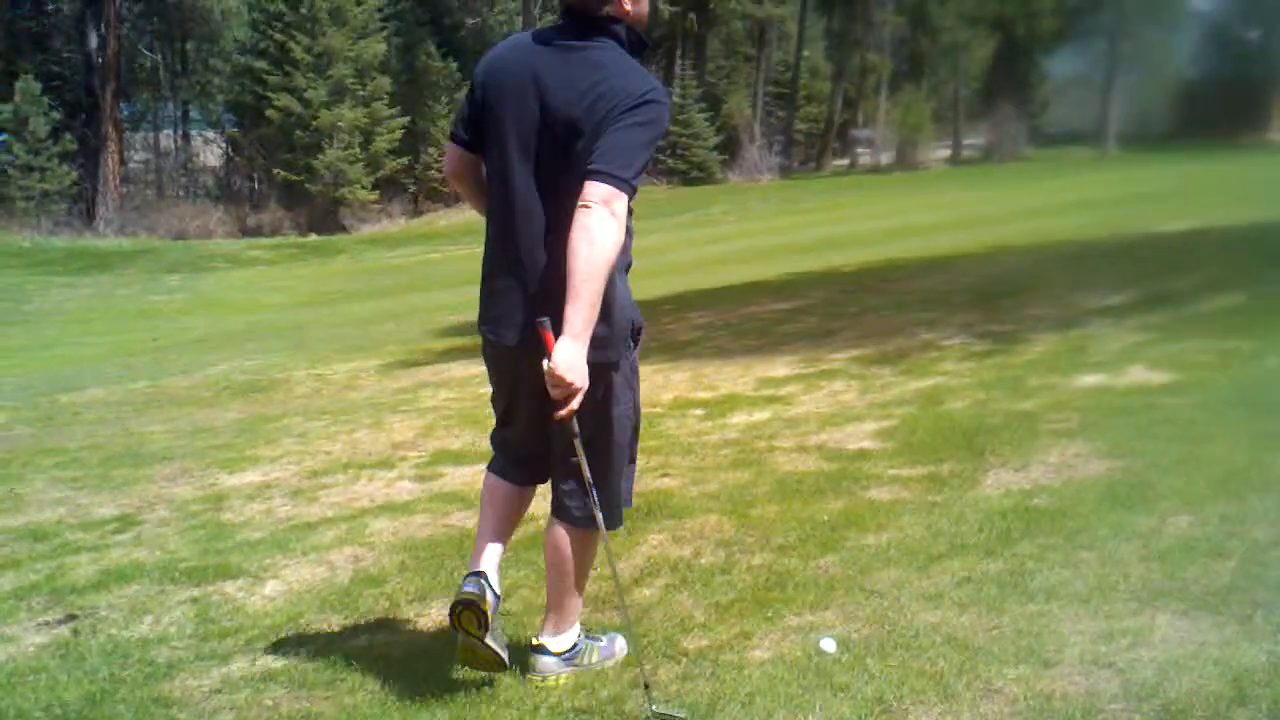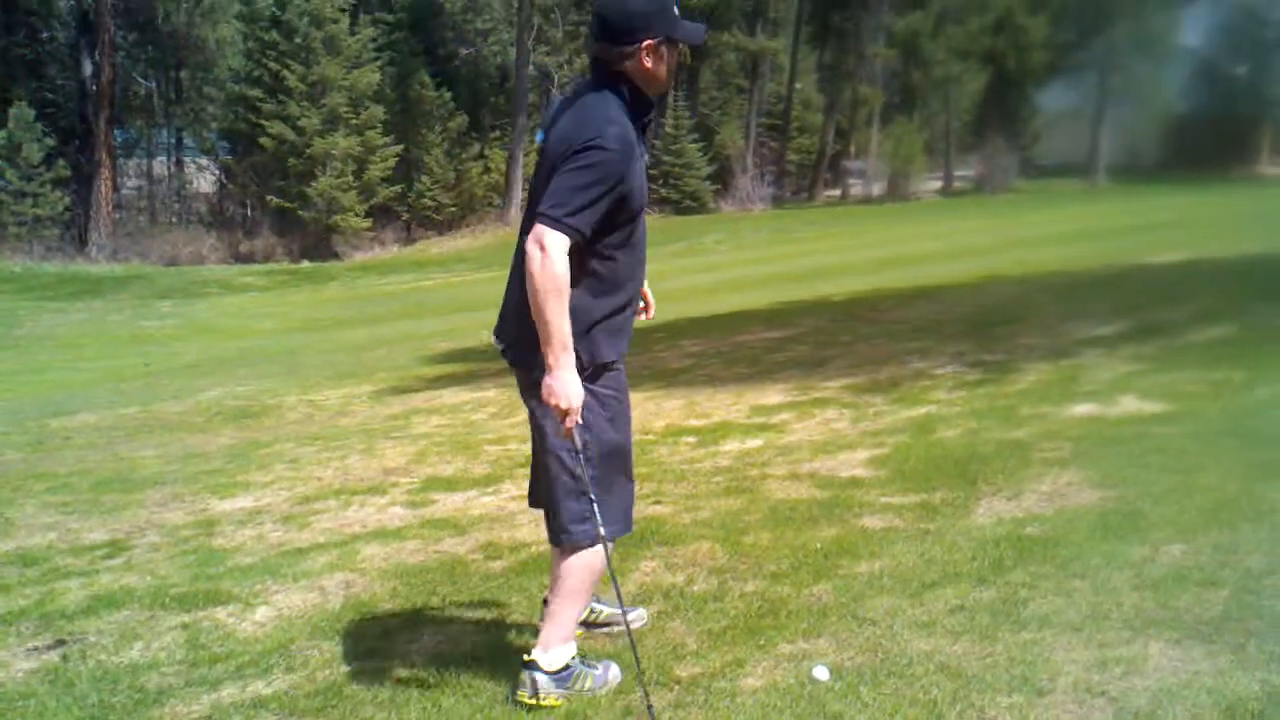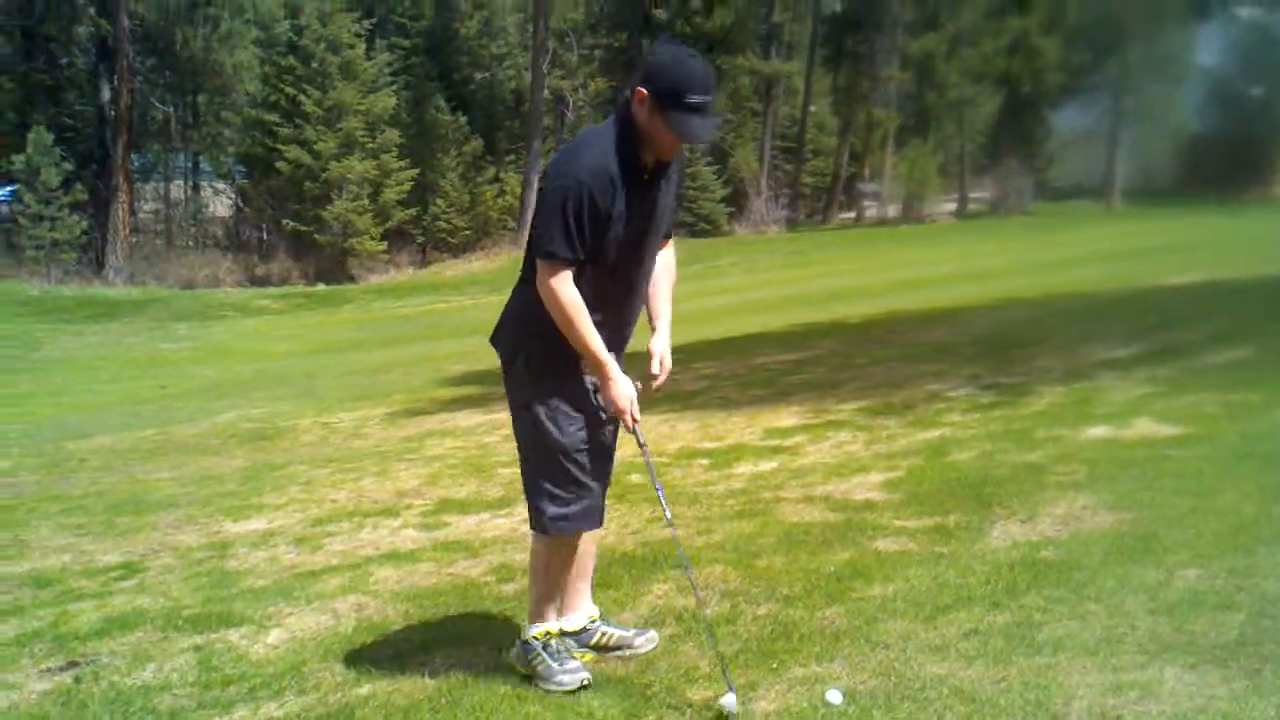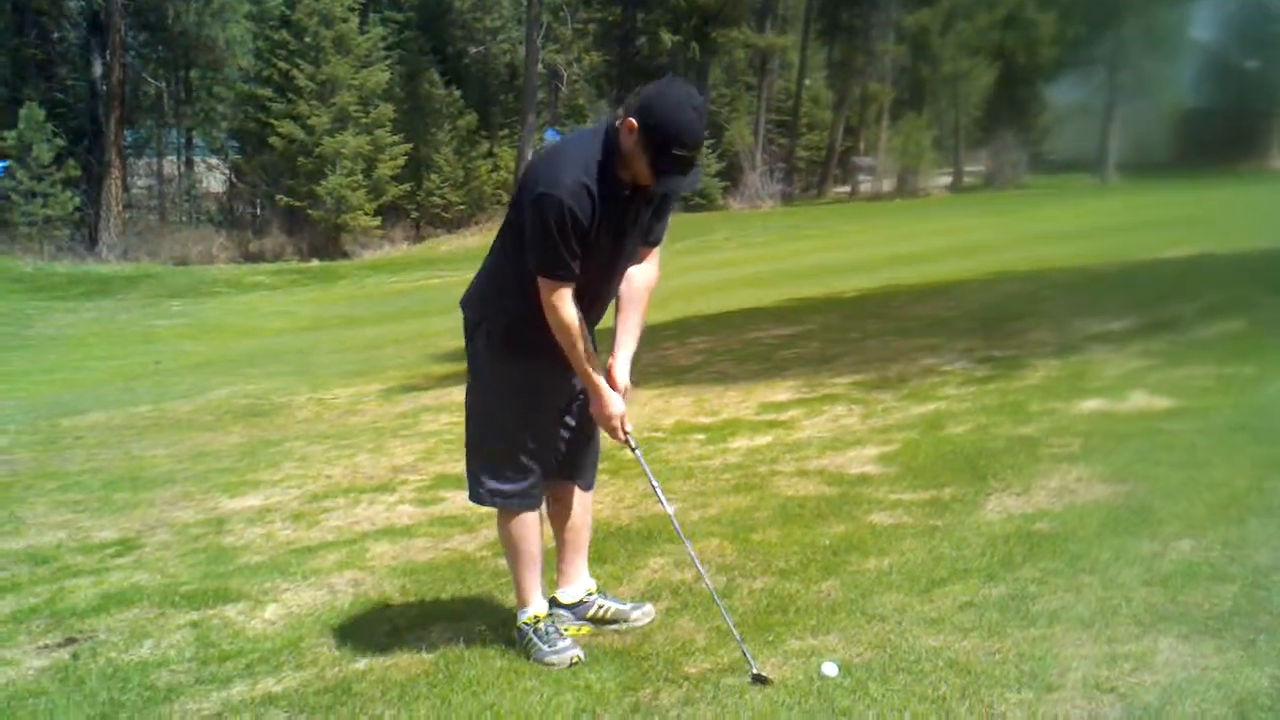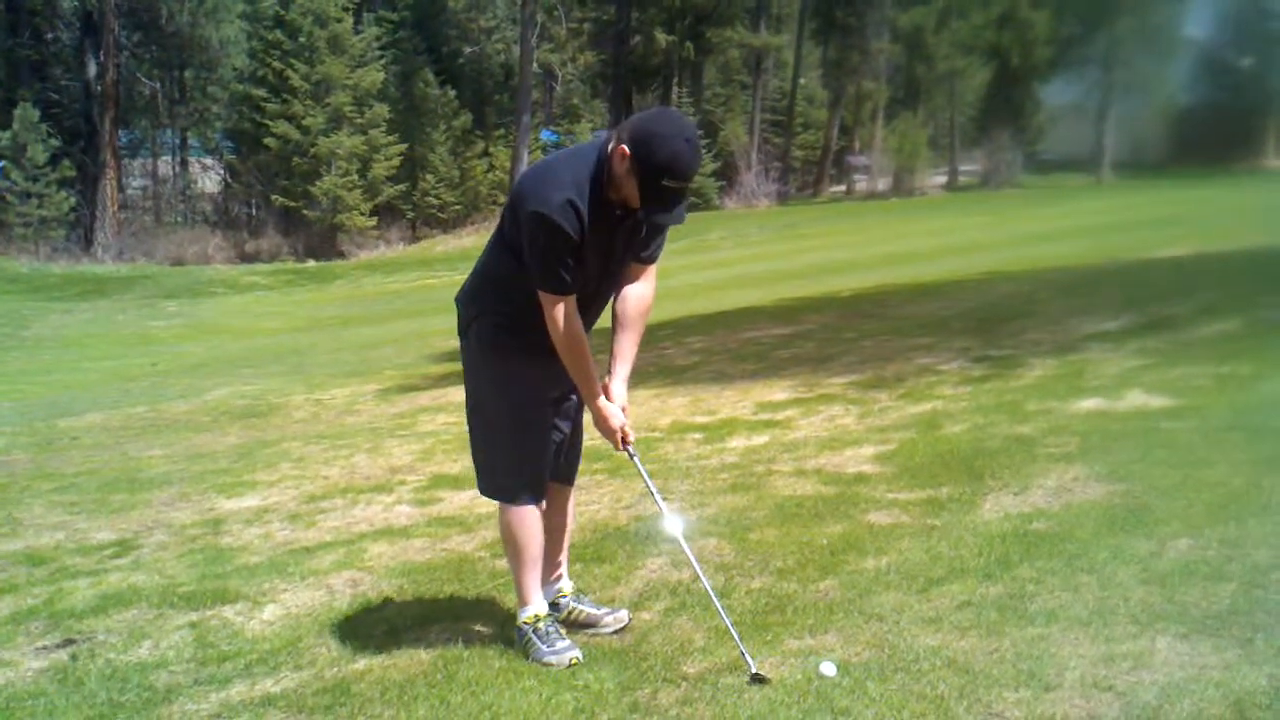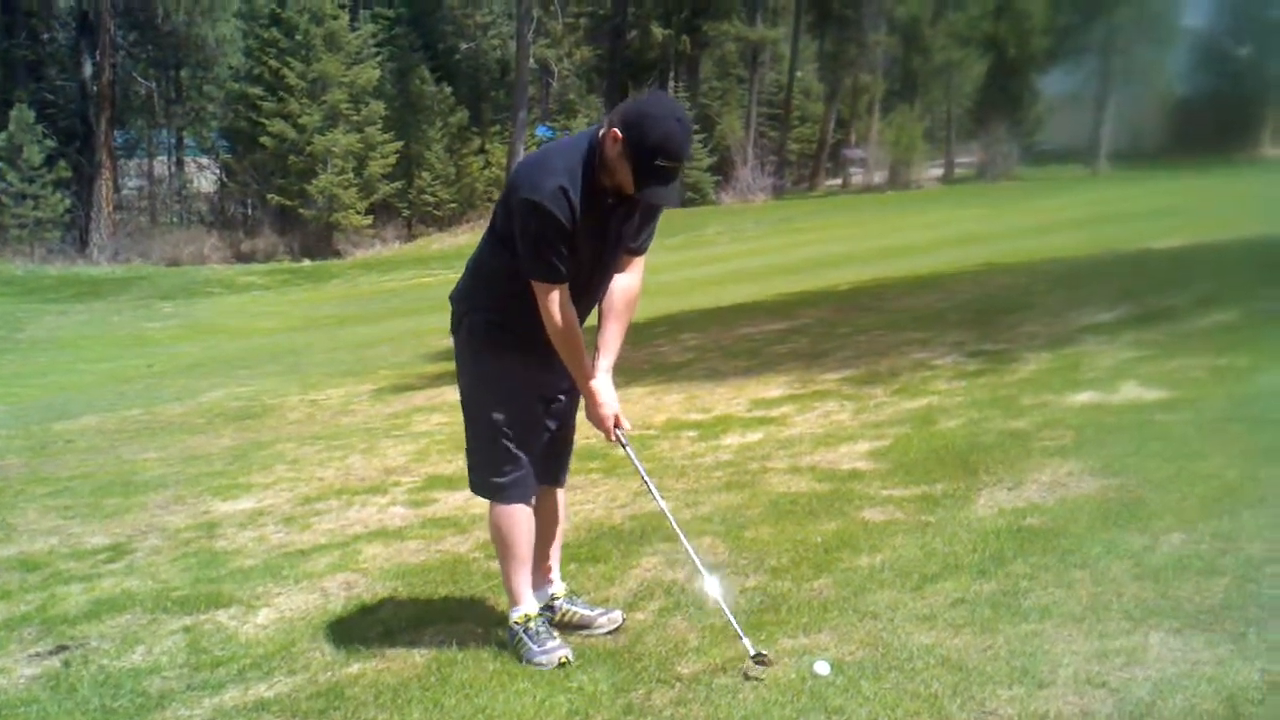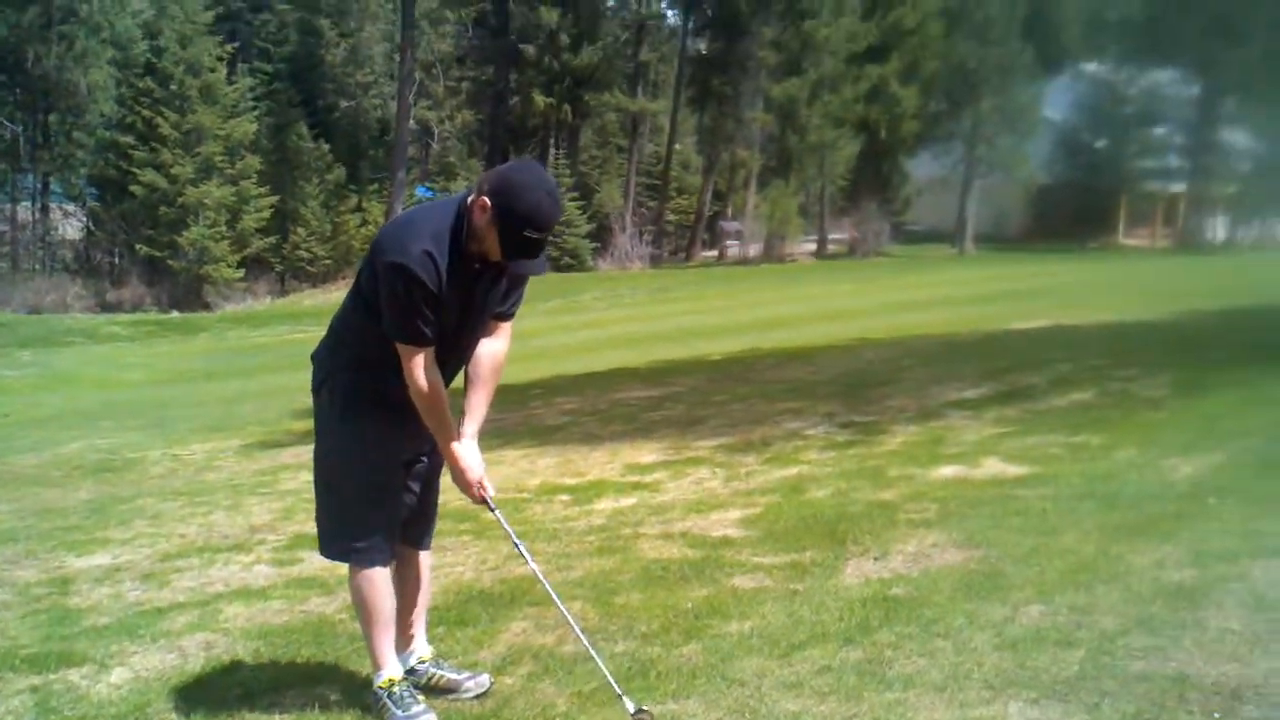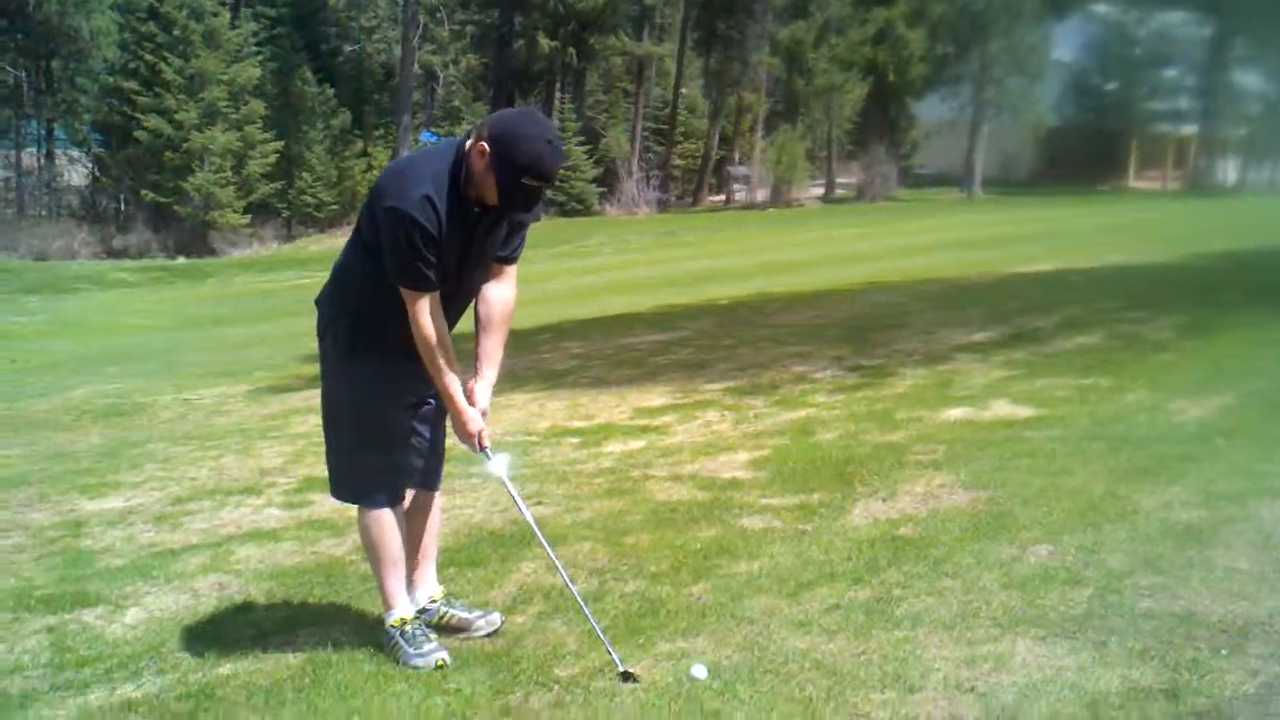
dt=0.4s
person 1, frame 1
left shoulder: (504, 61)
right shoulder: (637, 93)
left elbow: (458, 165)
right elbow: (599, 214)
right wrist: (575, 340)
left hip: (505, 314)
right hip: (585, 329)
left knee: (516, 456)
right knee: (583, 488)
left ankle: (480, 579)
right ankle: (558, 642)
person 1, frame 2
left shoulder: (583, 106)
right shoulder: (608, 139)
right elbow: (544, 249)
left wrist: (623, 276)
right wrist: (561, 367)
left hip: (556, 337)
right hip: (577, 347)
left knee: (570, 481)
right knee: (590, 499)
left ankle: (570, 601)
right ankle: (550, 663)
person 1, frame 3
left shoulder: (663, 163)
right shoulder: (584, 170)
left elbow: (660, 247)
right elbow: (553, 281)
left wrist: (661, 332)
right wrist: (609, 374)
left hip: (594, 352)
right hip: (548, 355)
left knee: (585, 491)
right knee: (566, 497)
left ankle: (577, 619)
right ankle: (538, 634)
person 1, frame 4
left shoulder: (657, 170)
right shoulder: (562, 183)
left elbow: (642, 261)
right elbow: (555, 297)
left wrist: (621, 359)
right wrist: (597, 389)
left hip: (570, 334)
right hip: (512, 336)
left knee: (575, 466)
right knee: (519, 474)
left ankle: (575, 594)
right ankle: (533, 615)
person 1, frame 5
left shoulder: (651, 185)
right shoulder: (554, 200)
left elbow: (639, 278)
right elbow: (559, 312)
left wrist: (619, 378)
right wrist: (596, 401)
left hip: (562, 335)
right hip: (503, 335)
left knee: (559, 469)
right knee: (520, 475)
left ankle: (556, 592)
right ankle: (531, 615)
person 1, frame 6
left shoulder: (643, 177)
right shoulder: (546, 188)
left elbow: (627, 270)
right elbow: (552, 302)
left wrist: (604, 369)
right wrist: (590, 388)
left hip: (556, 335)
right hip: (497, 333)
left knee: (550, 470)
right knee: (512, 473)
left ankle: (549, 593)
right ankle: (524, 614)
person 1, frame 7
left shoulder: (512, 243)
right shoulder: (414, 251)
left elbow: (494, 336)
right elbow: (417, 367)
left wrist: (469, 434)
right wrist: (454, 453)
left hip: (421, 399)
right hip: (359, 398)
left knee: (415, 532)
right knee: (371, 536)
left ankle: (416, 656)
person 1, frame 8
left shoulder: (513, 186)
right shoulder: (413, 196)
left elbow: (499, 280)
right elbow: (421, 311)
left wrist: (485, 379)
right wrist: (456, 401)
left hip: (425, 341)
right hip: (363, 341)
left knee: (423, 471)
right knee: (380, 479)
left ankle: (426, 596)
right ankle: (399, 617)
